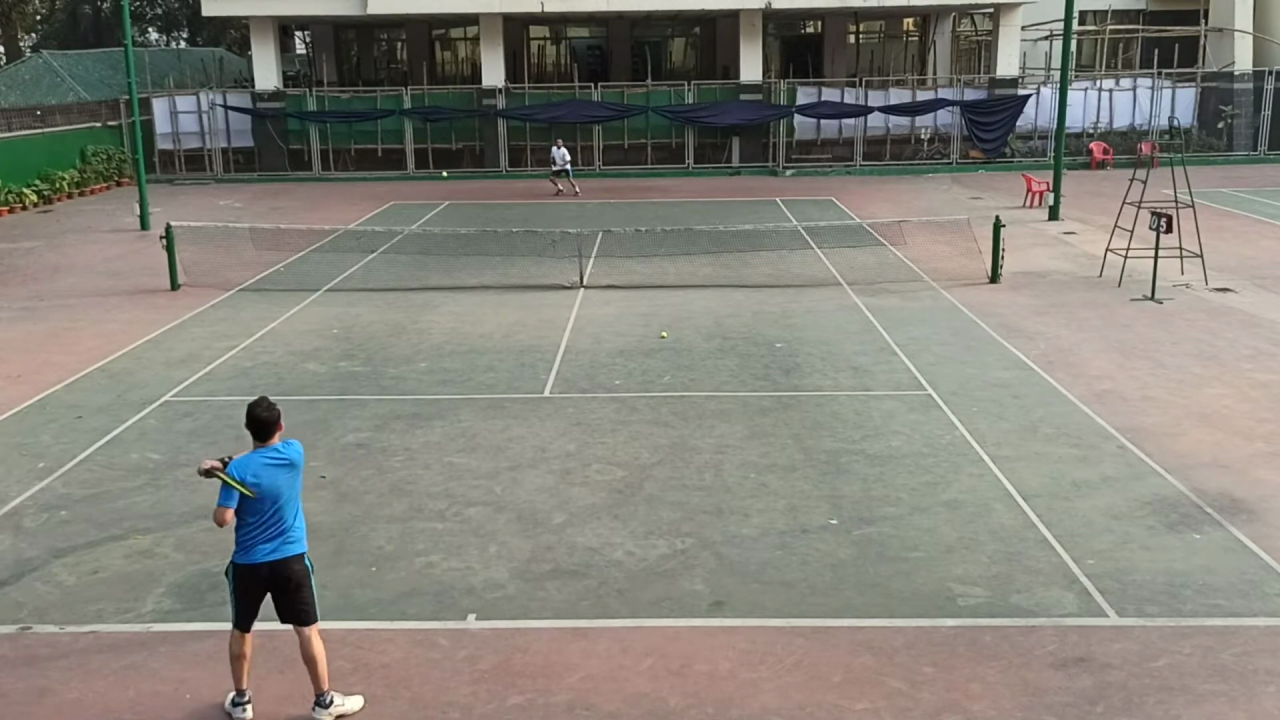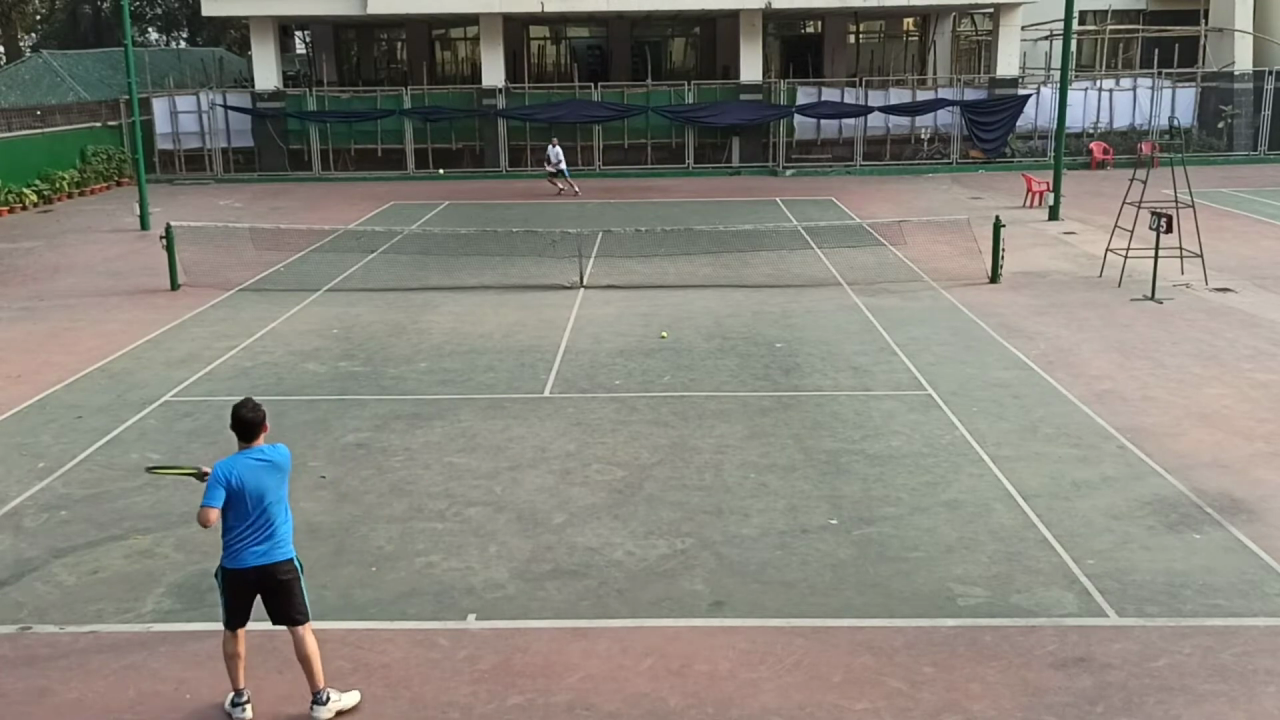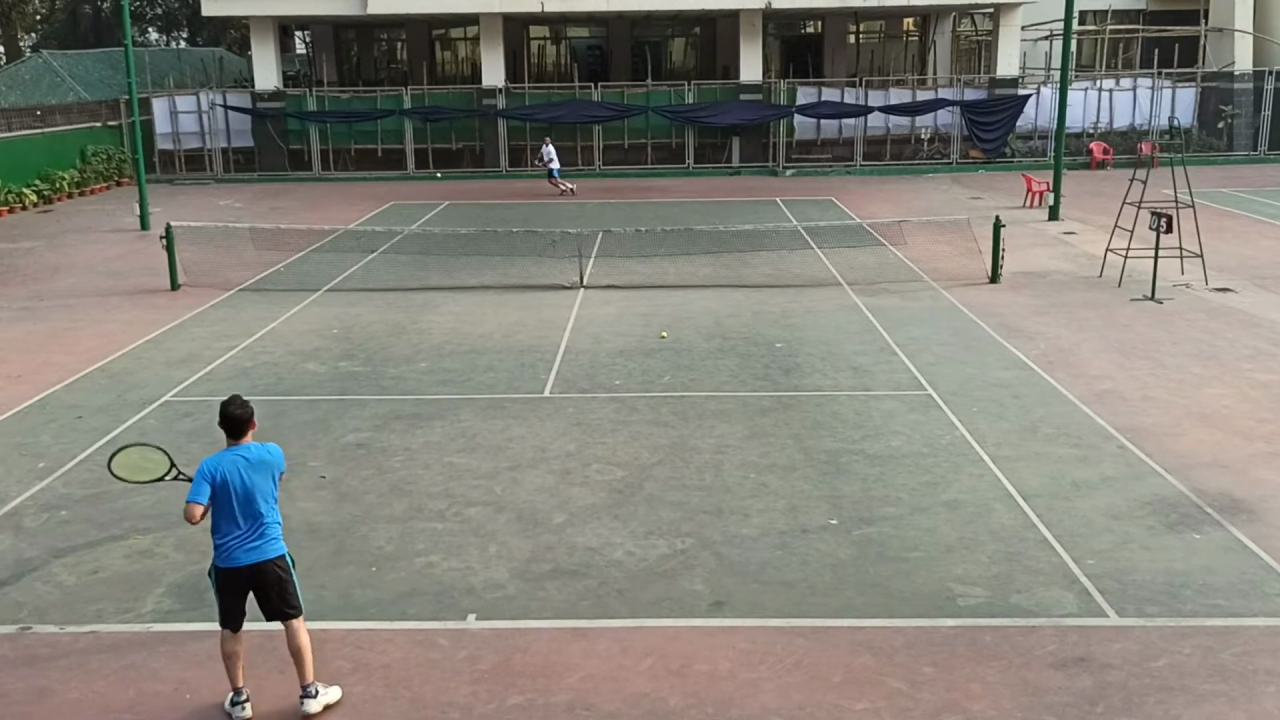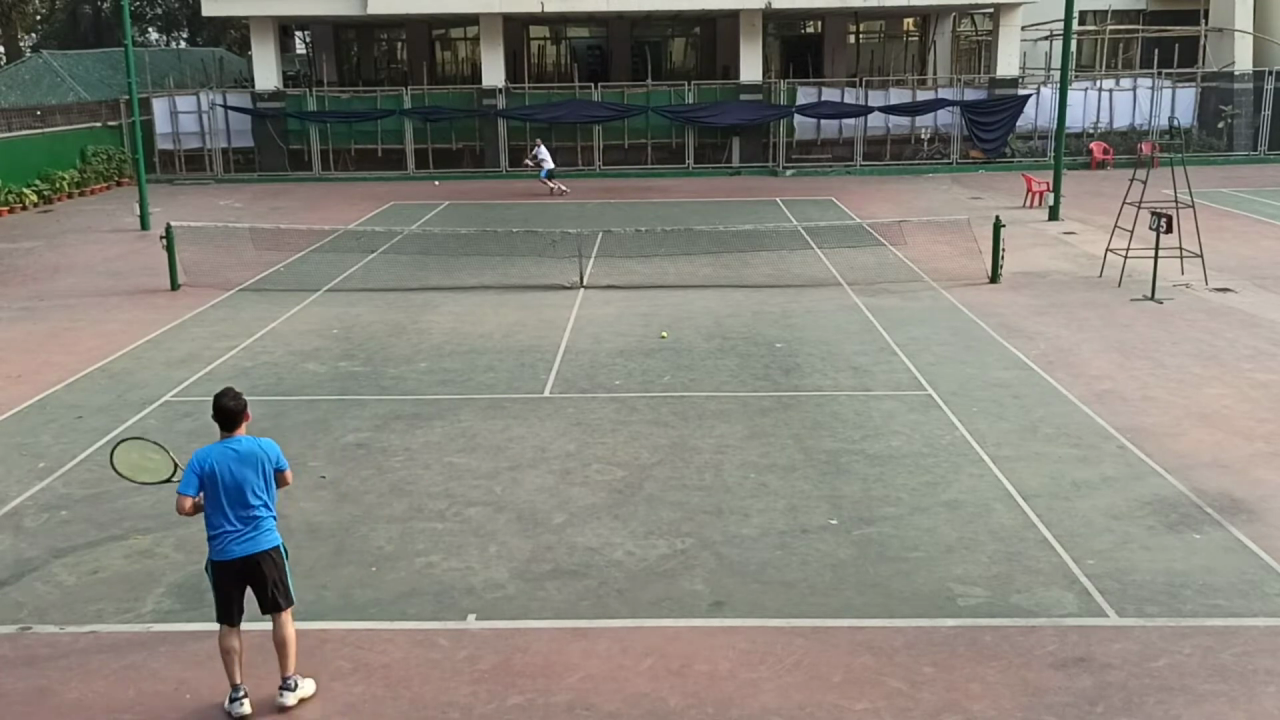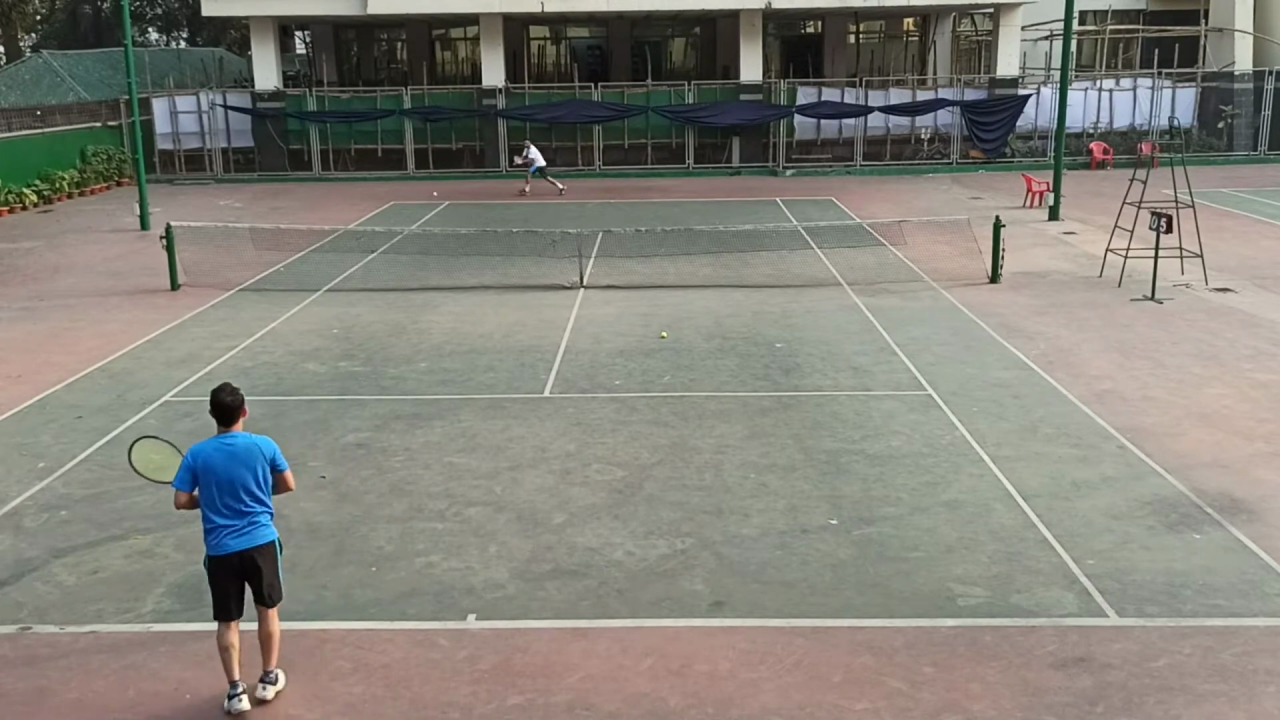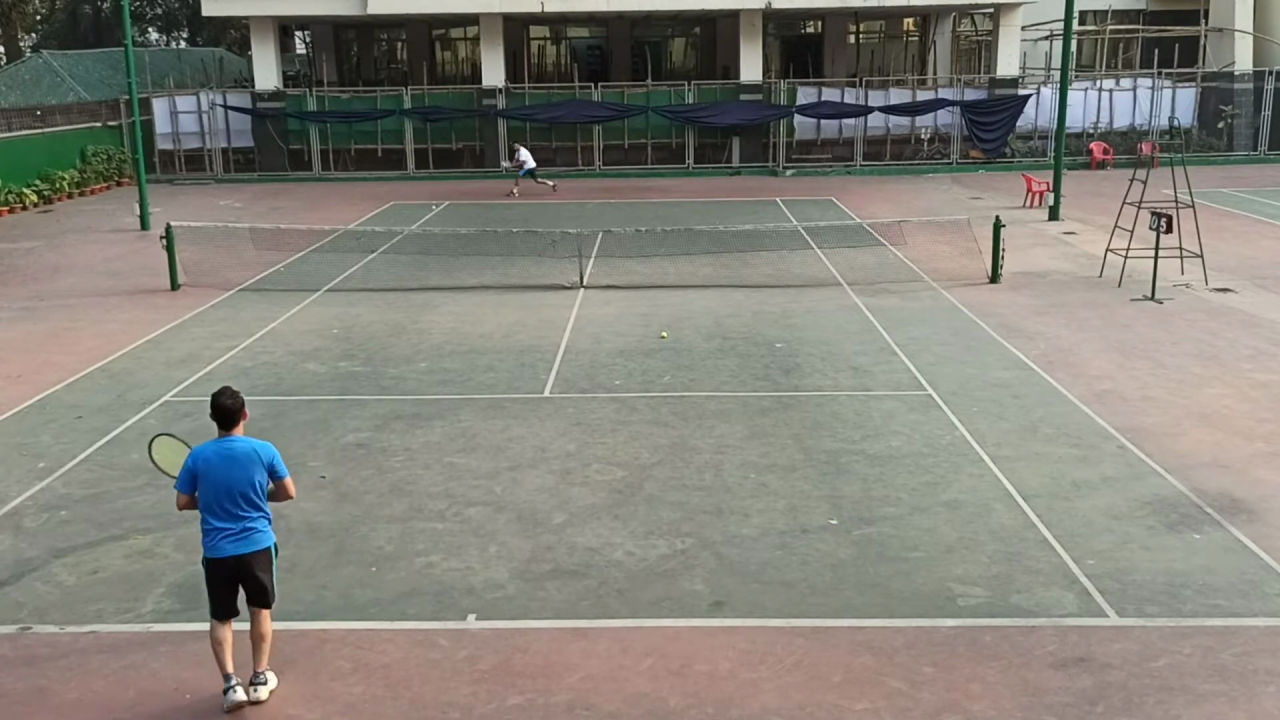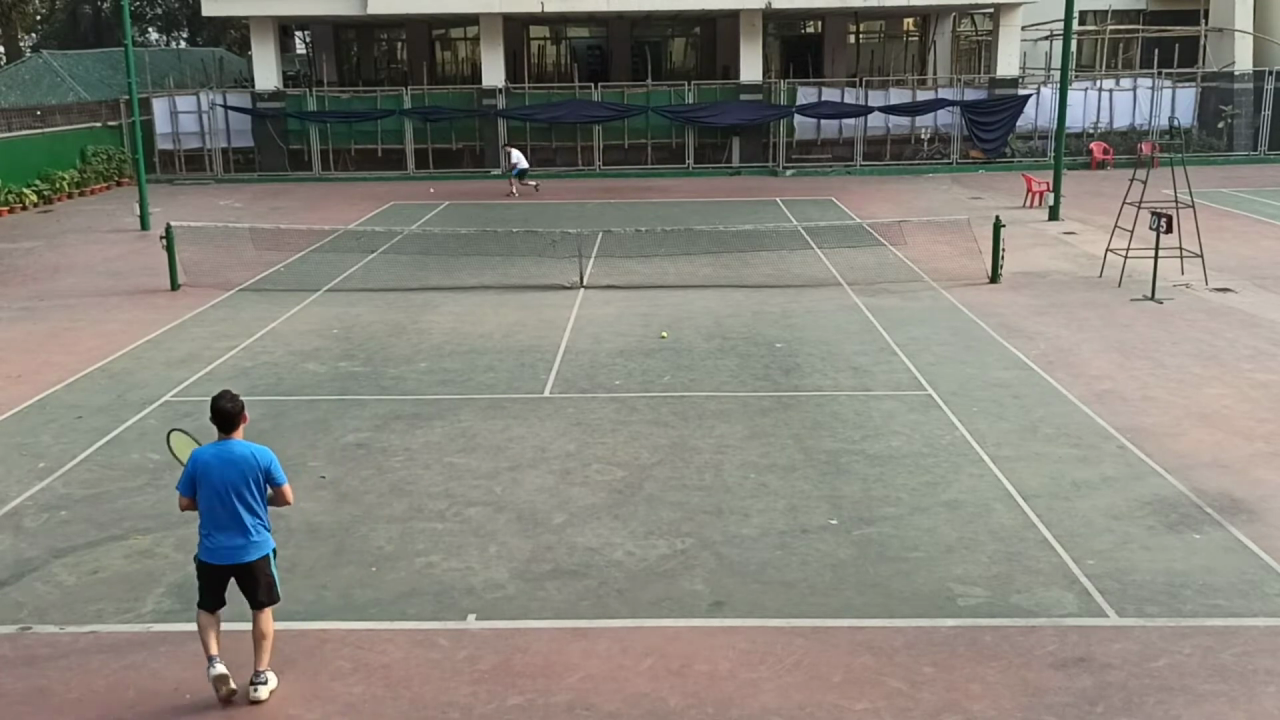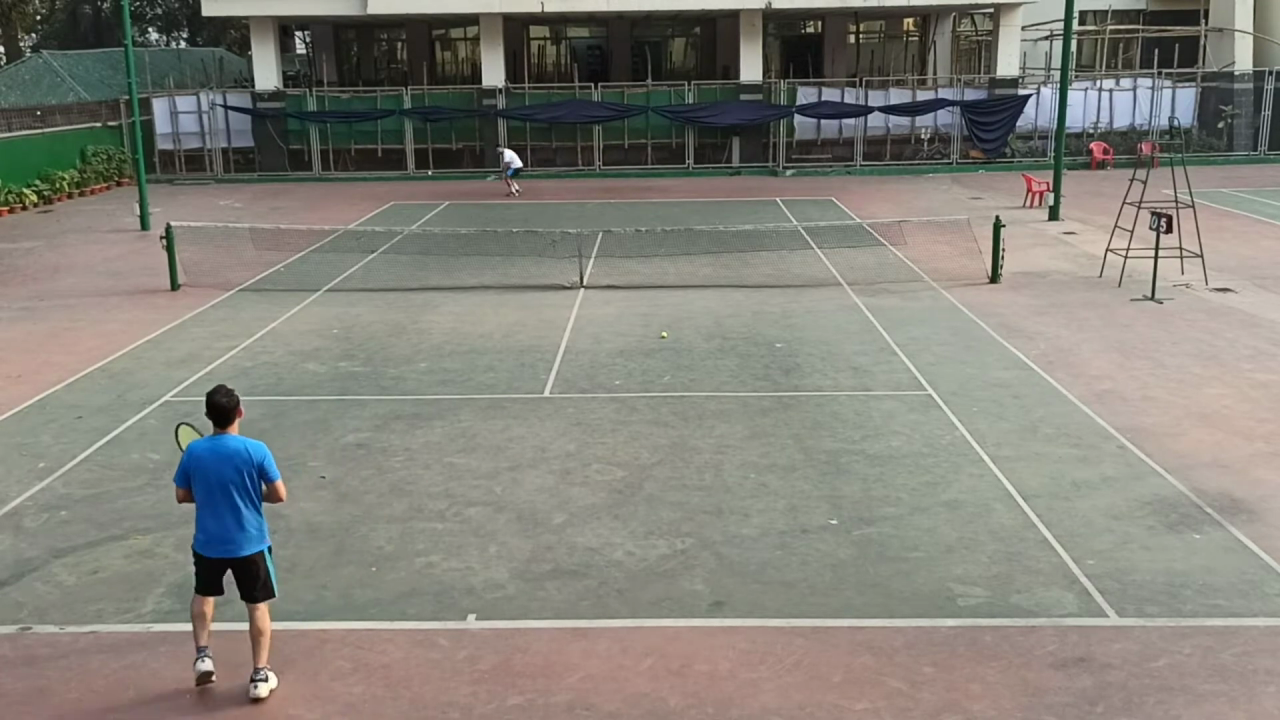
dt=0.1s
person 1, frame 1
left shoulder: (238, 470)
right shoulder: (294, 452)
left elbow: (222, 519)
left hip: (248, 562)
right hip: (290, 559)
left knee: (241, 631)
right knee: (307, 630)
person 1, frame 2
left shoulder: (224, 470)
right shoulder: (280, 455)
left elbow: (208, 520)
left hip: (237, 565)
right hip: (280, 560)
left knee: (233, 630)
right knee: (301, 629)
person 1, frame 3
left shoulder: (210, 467)
right shoulder: (272, 454)
left elbow: (192, 516)
left wrist: (210, 505)
left hip: (229, 563)
right hip: (271, 556)
left knee: (230, 631)
right knee: (294, 623)
right ankle: (310, 692)
person 1, frame 4
left shoulder: (202, 459)
right shoulder: (268, 449)
left elbow: (184, 507)
right elbow: (285, 480)
left wrist: (210, 504)
left hip: (225, 556)
right hip: (266, 548)
left knee: (229, 626)
right knee: (282, 615)
right ankle: (289, 684)
person 1, frame 5
left shoulder: (197, 454)
right shoulder: (264, 445)
left elbow: (181, 500)
right elbow: (288, 484)
left hip: (221, 550)
right hip: (261, 542)
left knee: (227, 622)
right knee: (268, 610)
left ankle: (235, 691)
right ankle: (269, 678)
person 1, frame 6
left shoulder: (198, 456)
right shoulder: (264, 451)
left elbow: (183, 502)
right elbow: (288, 492)
left hip: (217, 551)
right hip: (257, 546)
left knee: (221, 620)
right knee: (260, 612)
left ankle: (231, 684)
right ankle: (260, 679)
person 1, frame 7
left shoulder: (198, 458)
right shoulder: (262, 455)
left elbow: (185, 503)
right elbow: (286, 498)
left hip: (212, 553)
right hip: (255, 550)
left knee: (207, 610)
right knee: (262, 610)
left ankle: (215, 663)
right ankle: (260, 678)
person 1, frame 8
left shoulder: (194, 452)
right shoulder: (256, 450)
left elbow: (182, 495)
right elbow: (279, 495)
left hip: (208, 546)
right hip: (250, 544)
left knee: (203, 595)
right knee: (258, 606)
left ankle: (202, 656)
right ankle: (260, 676)
